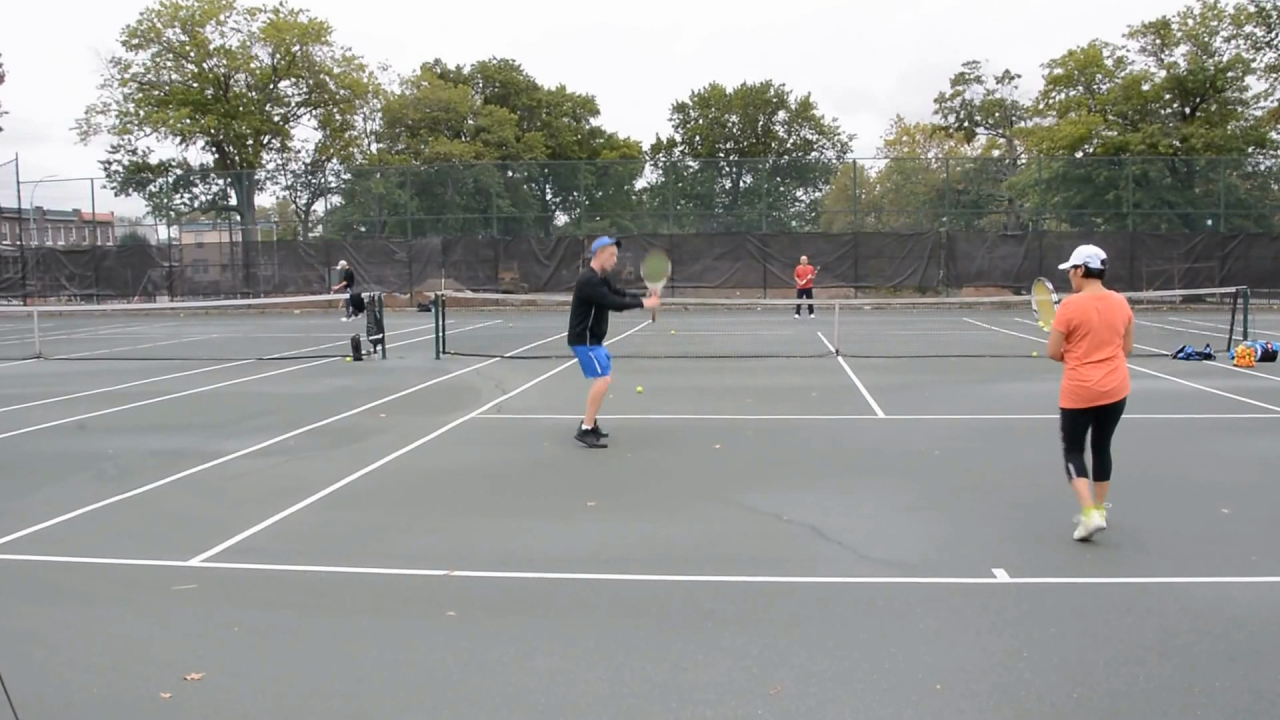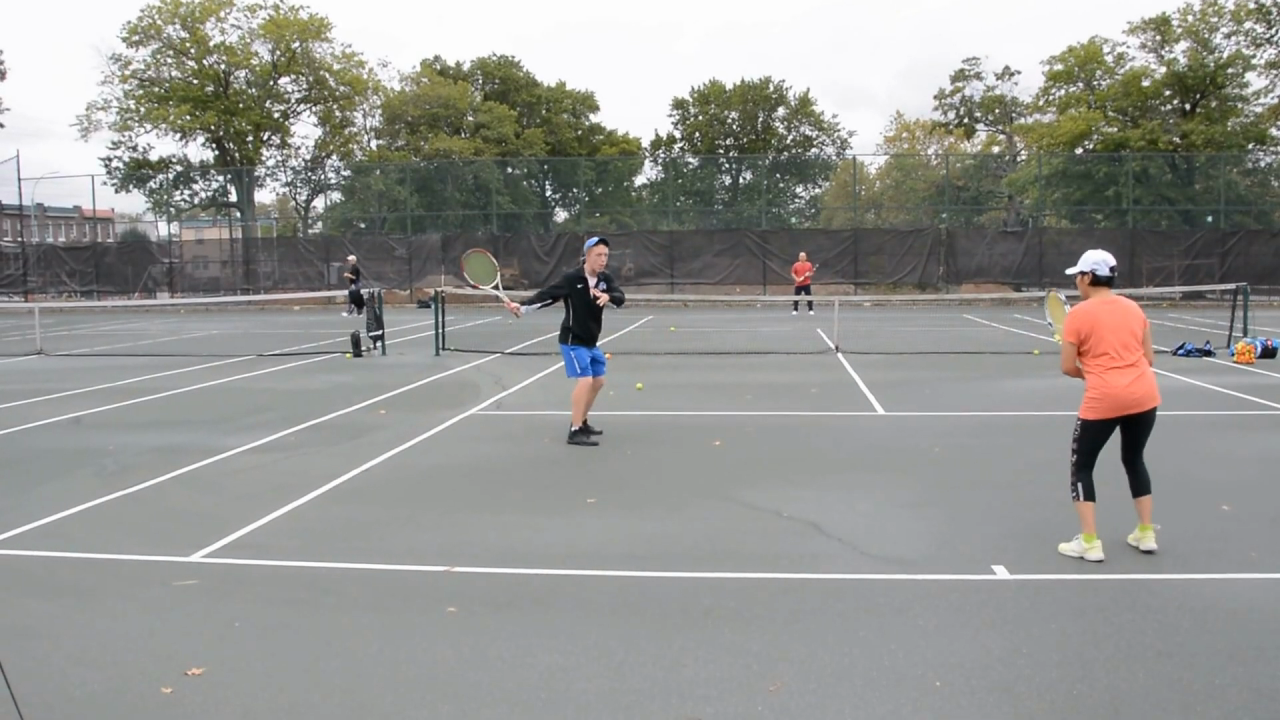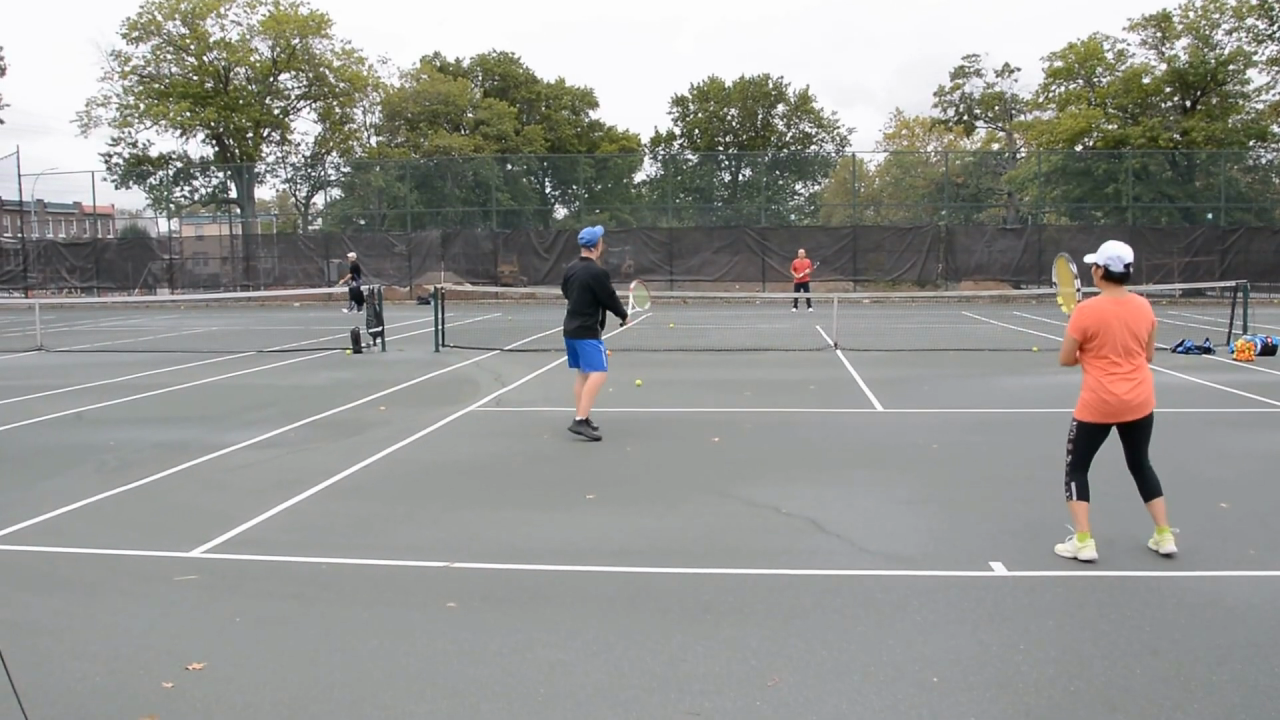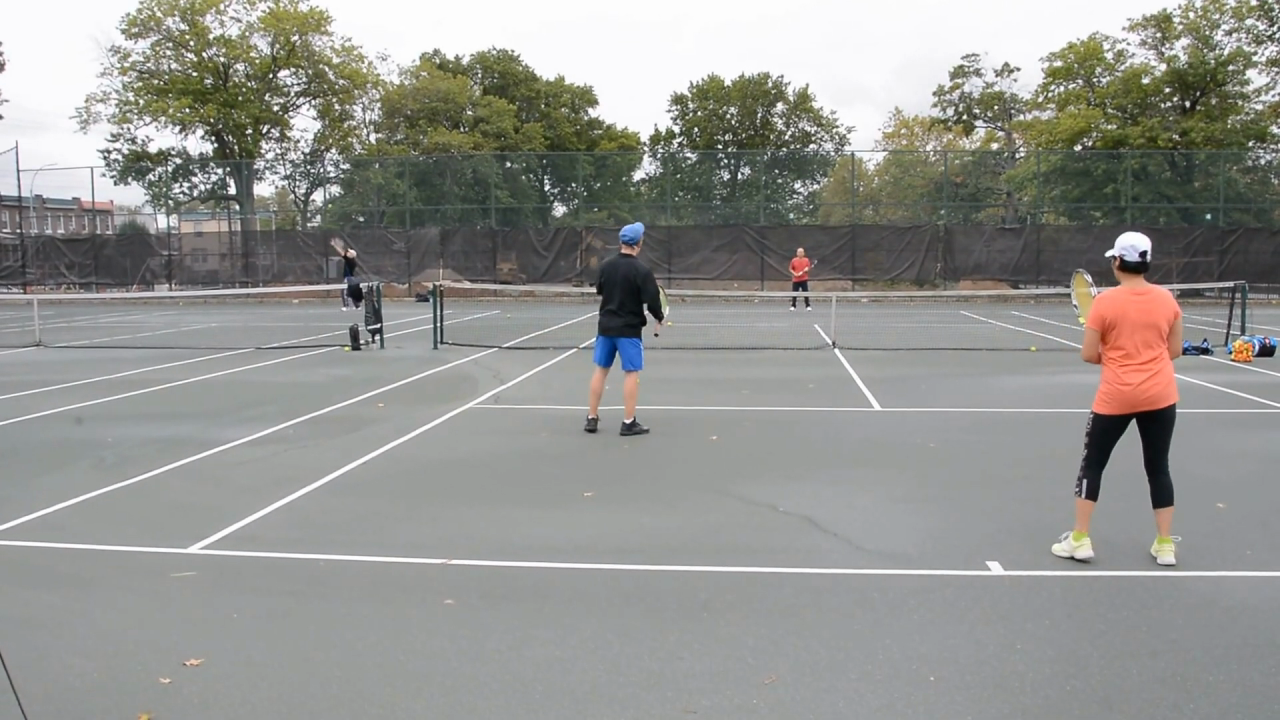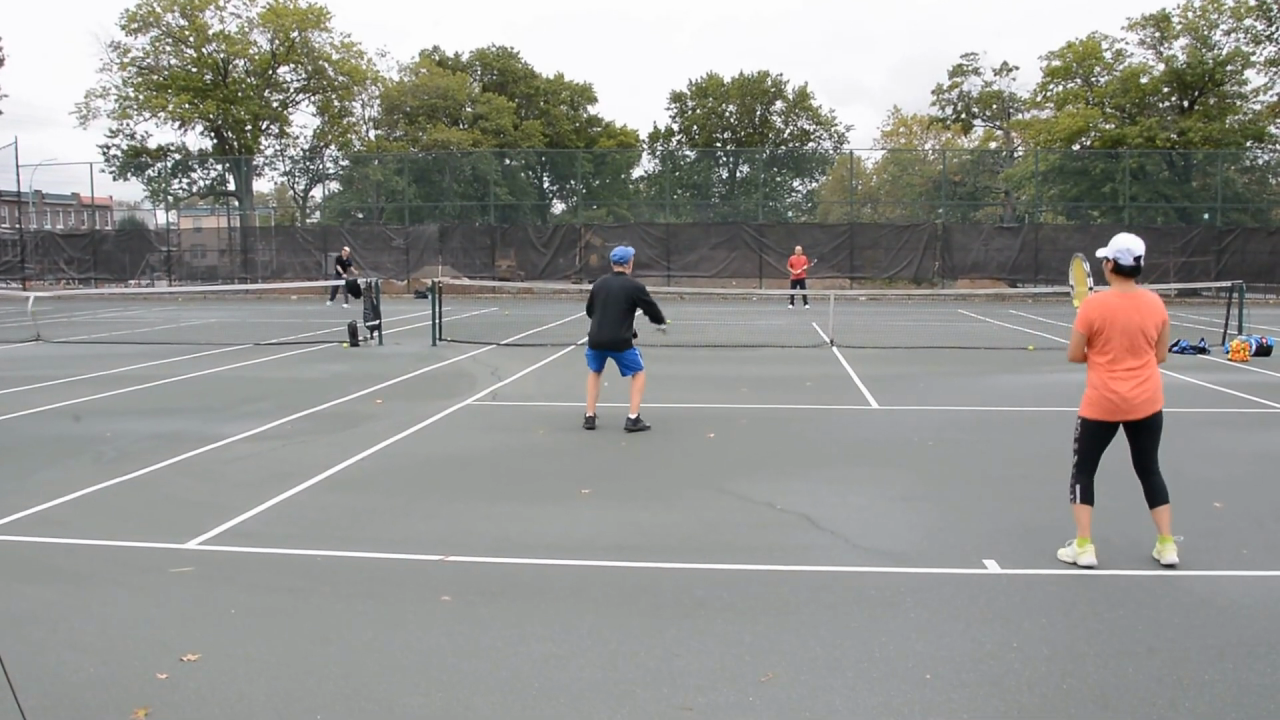
dt=1s
person 1, frame 1
left shoulder: (1070, 305)
right shoulder: (1121, 303)
left elbow: (1053, 352)
right elbow: (1127, 349)
left hip: (1079, 392)
right hip: (1115, 389)
left knee: (1073, 452)
right knee: (1101, 447)
left ankle: (1090, 513)
right ankle: (1099, 510)
person 1, frame 2
left shoulder: (1078, 314)
right shoulder: (1133, 308)
left elbow: (1067, 367)
right elbow: (1148, 358)
left hip: (1103, 402)
right hip: (1144, 397)
left knee: (1081, 466)
right knee: (1134, 461)
left ankle: (1089, 542)
right ankle: (1146, 533)
person 1, frame 3
left shoulder: (1086, 311)
right shoulder: (1144, 308)
left elbow: (1066, 359)
right elbow: (1148, 356)
left hip: (1097, 406)
right hip: (1140, 402)
left knee: (1076, 467)
right knee: (1140, 465)
left ankle: (1083, 542)
right ankle: (1165, 536)
person 1, frame 4
left shoulder: (1104, 301)
right shoulder: (1167, 299)
left elbow: (1088, 354)
right elbow: (1174, 351)
left hip: (1116, 398)
right hip: (1160, 396)
left knee: (1092, 464)
right knee: (1158, 468)
left ankle: (1079, 540)
right ankle: (1165, 545)
person 1, frame 5
left shoulder: (1093, 304)
right shoulder: (1156, 304)
left elbow: (1074, 354)
right elbow: (1161, 355)
left hip: (1102, 404)
right hip: (1146, 402)
left knee: (1083, 470)
right knee: (1148, 470)
left ankle: (1084, 547)
right ankle: (1167, 546)
person 2, frame 1
left shoulder: (602, 278)
right shoulder: (588, 280)
left elbow: (620, 295)
right elbow: (613, 303)
left wrist: (645, 297)
right wrist: (643, 303)
left hip: (593, 340)
right hip: (584, 340)
left knee: (602, 380)
right knee: (602, 380)
left ankle: (589, 423)
right ankle: (586, 429)
person 2, frame 2
left shoulder: (606, 278)
right shoulder: (571, 278)
left elbow: (620, 297)
right elbow: (546, 295)
left wrist: (608, 296)
right wrist: (521, 306)
left hip: (591, 342)
right hip: (573, 341)
left knee: (598, 381)
right knee: (585, 381)
left ankle: (581, 422)
right ankle: (575, 431)
person 2, frame 3
left shoulder: (572, 269)
right shoulder: (597, 272)
left elbow: (566, 292)
right elbow: (610, 298)
right wrist: (623, 315)
left hip: (571, 329)
right hip: (588, 331)
left knee: (583, 373)
right knee: (598, 374)
left ankle: (582, 418)
right ankle: (580, 420)
person 2, frame 4
left shoulder: (606, 266)
right shoulder: (642, 271)
right elbow: (652, 300)
right wrist: (659, 317)
left hip: (606, 326)
right hip: (629, 329)
left knee: (600, 371)
right knee: (631, 374)
left ankle: (592, 419)
right ankle: (629, 423)
person 2, frame 5
left shoulder: (599, 283)
right shoulder: (635, 286)
left elbow: (590, 310)
right elbow: (652, 311)
right wrist: (662, 321)
left hip: (596, 339)
right hip: (620, 341)
left knee: (594, 373)
right knee: (638, 374)
left ankle: (589, 417)
right ankle: (633, 419)
